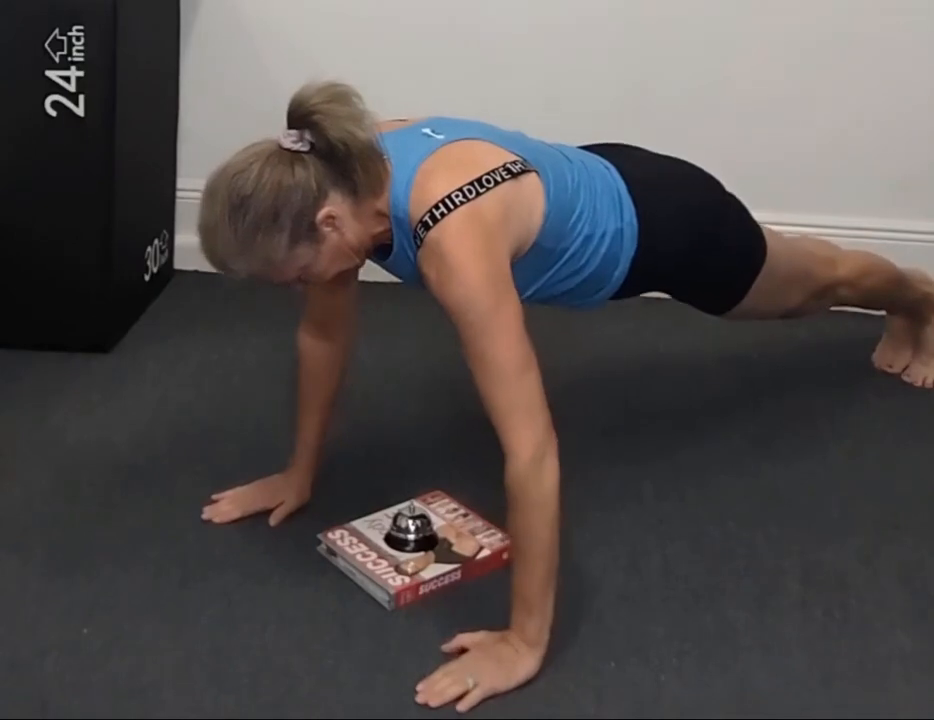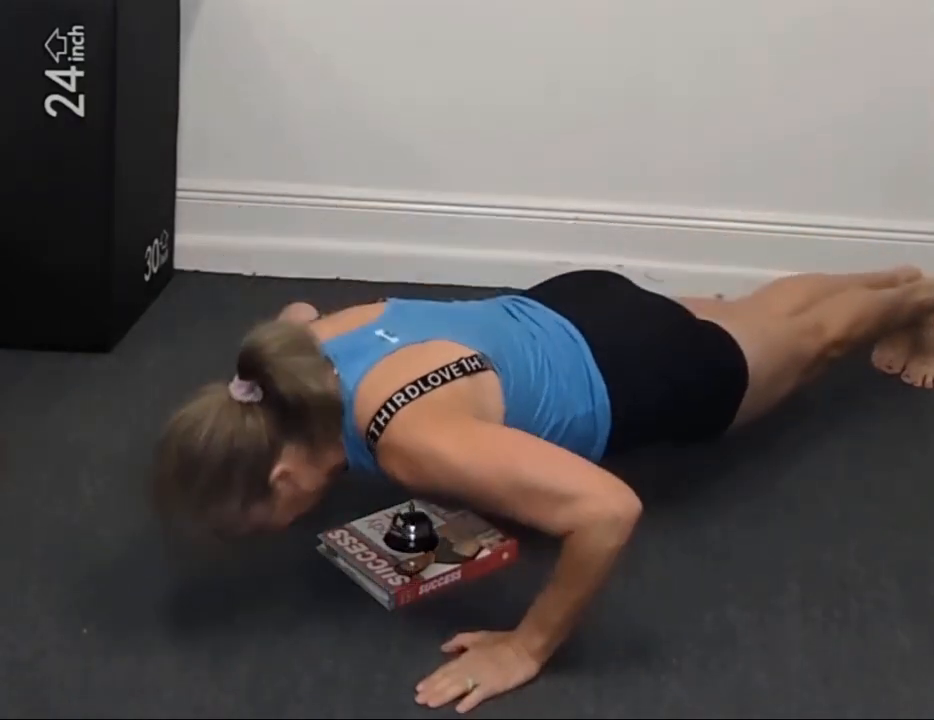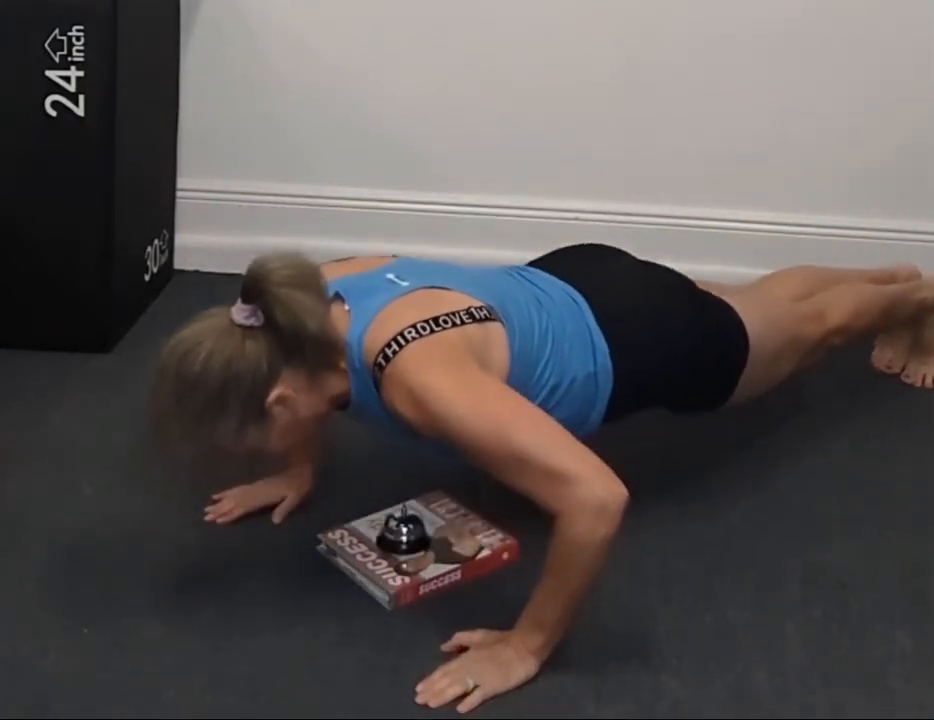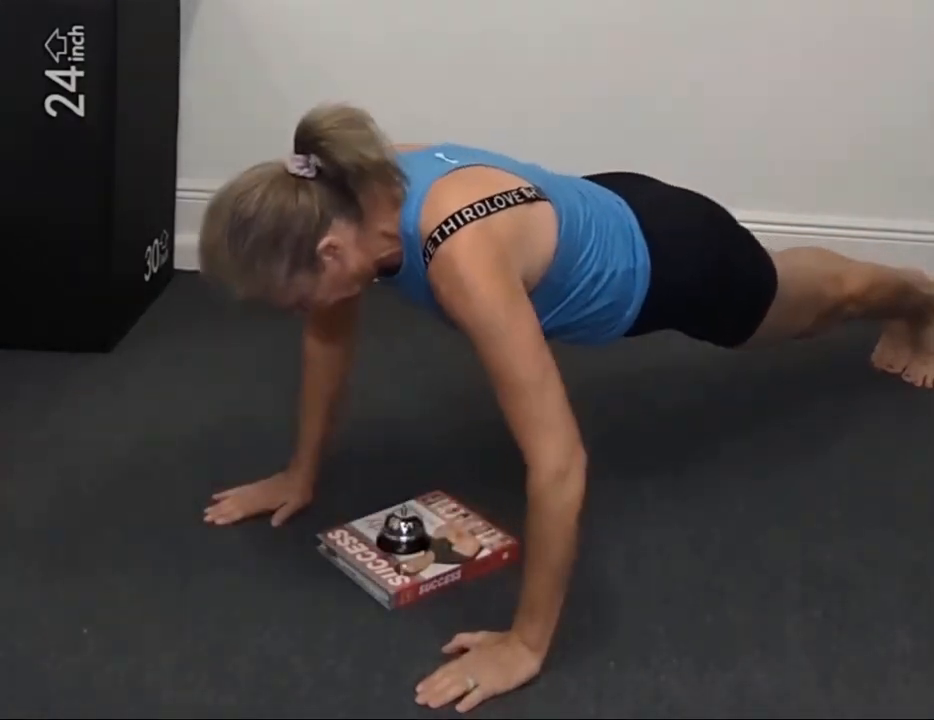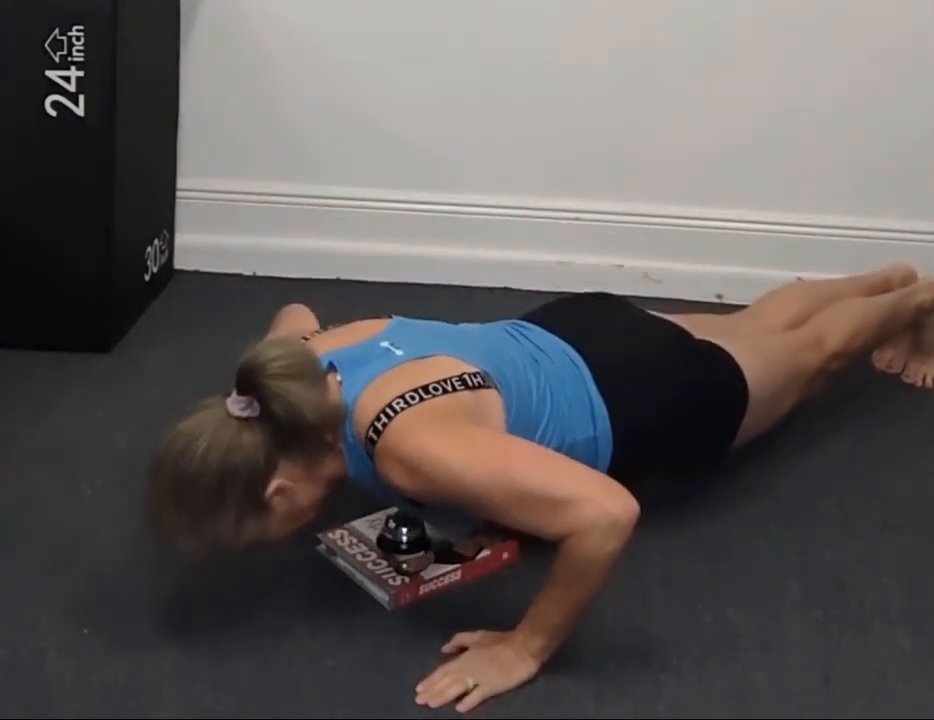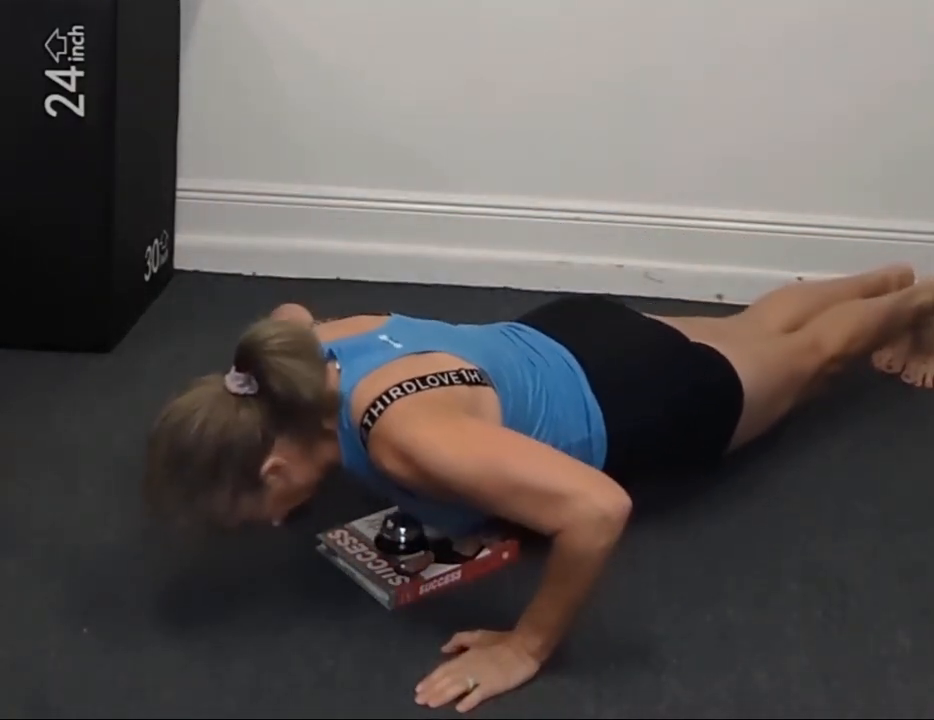
dt=0.7s
person 1, frame 1
left shoulder: (452, 239)
right shoulder: (339, 173)
left elbow: (532, 450)
right elbow: (323, 329)
left wrist: (524, 641)
right wrist: (300, 474)
left hip: (661, 223)
right hip: (597, 189)
left knee: (821, 283)
right knee: (795, 300)
person 1, frame 2
left shoulder: (408, 439)
right shoulder: (298, 363)
left elbow: (611, 509)
left wrist: (525, 648)
right wrist: (296, 495)
left hip: (634, 375)
right hip: (561, 318)
left knee: (813, 336)
right knee: (756, 313)
person 1, frame 3
left shoulder: (418, 377)
right shoulder: (310, 305)
left elbow: (599, 498)
left wrist: (525, 647)
right wrist: (300, 474)
left hip: (638, 345)
right hip: (569, 288)
left knee: (813, 326)
right knee: (758, 296)
person 1, frame 4
left shoulder: (463, 257)
right shoulder: (352, 196)
left elbow: (557, 462)
right elbow: (329, 334)
left wrist: (527, 643)
right wrist: (301, 475)
left hip: (673, 261)
right hip: (610, 221)
left knee: (827, 298)
right knee: (805, 305)
person 1, frame 5
left shoulder: (410, 447)
right shoulder: (305, 369)
left elbow: (608, 514)
right elbow: (293, 316)
left wrist: (526, 647)
right wrist: (291, 473)
left hip: (640, 402)
right hip: (570, 336)
left knee: (810, 349)
right knee: (755, 322)
person 1, frame 6
left shoulder: (404, 436)
right shoulder: (300, 362)
left elbow: (601, 509)
left wrist: (525, 647)
right wrist: (301, 453)
left hip: (632, 405)
right hip: (563, 339)
left knee: (805, 352)
right knee: (749, 327)
